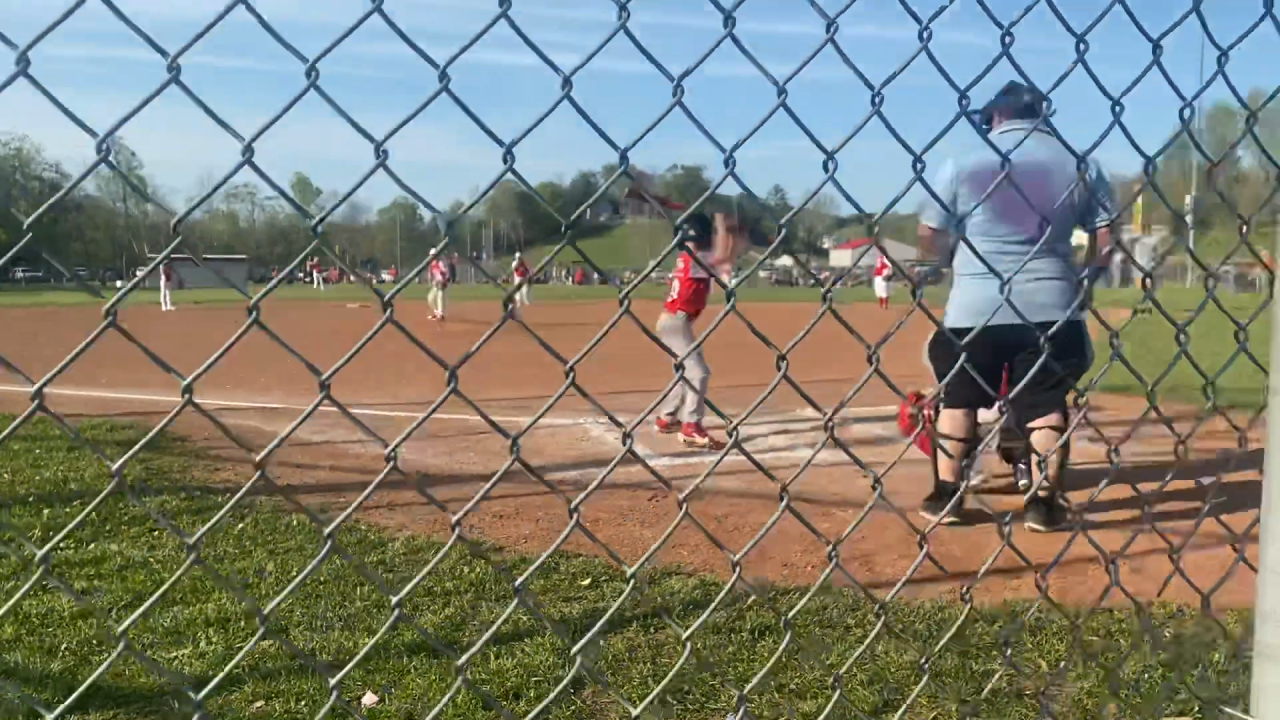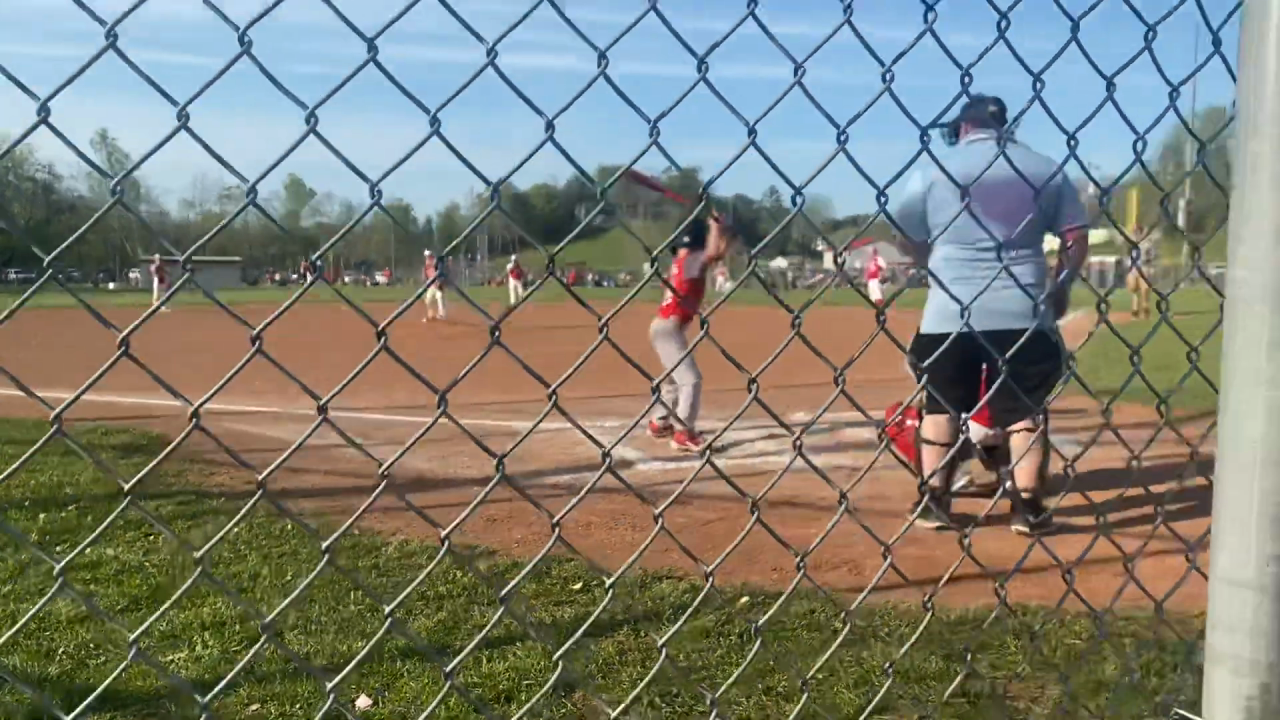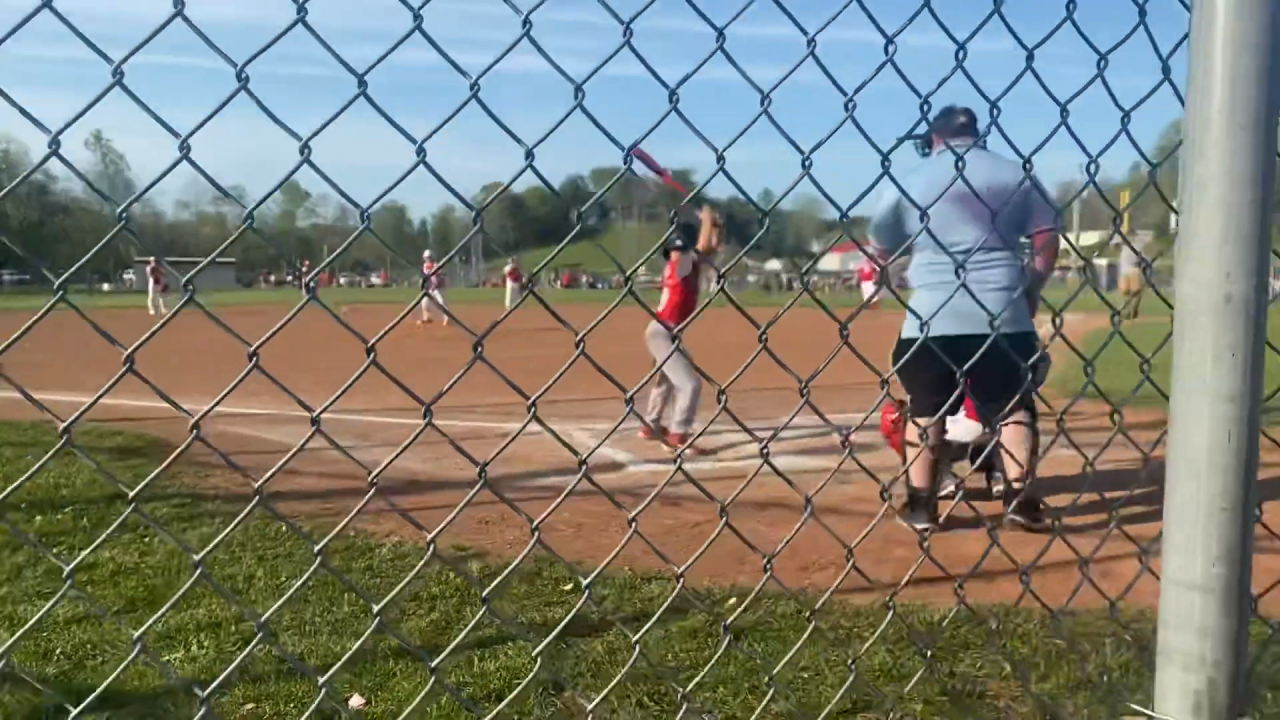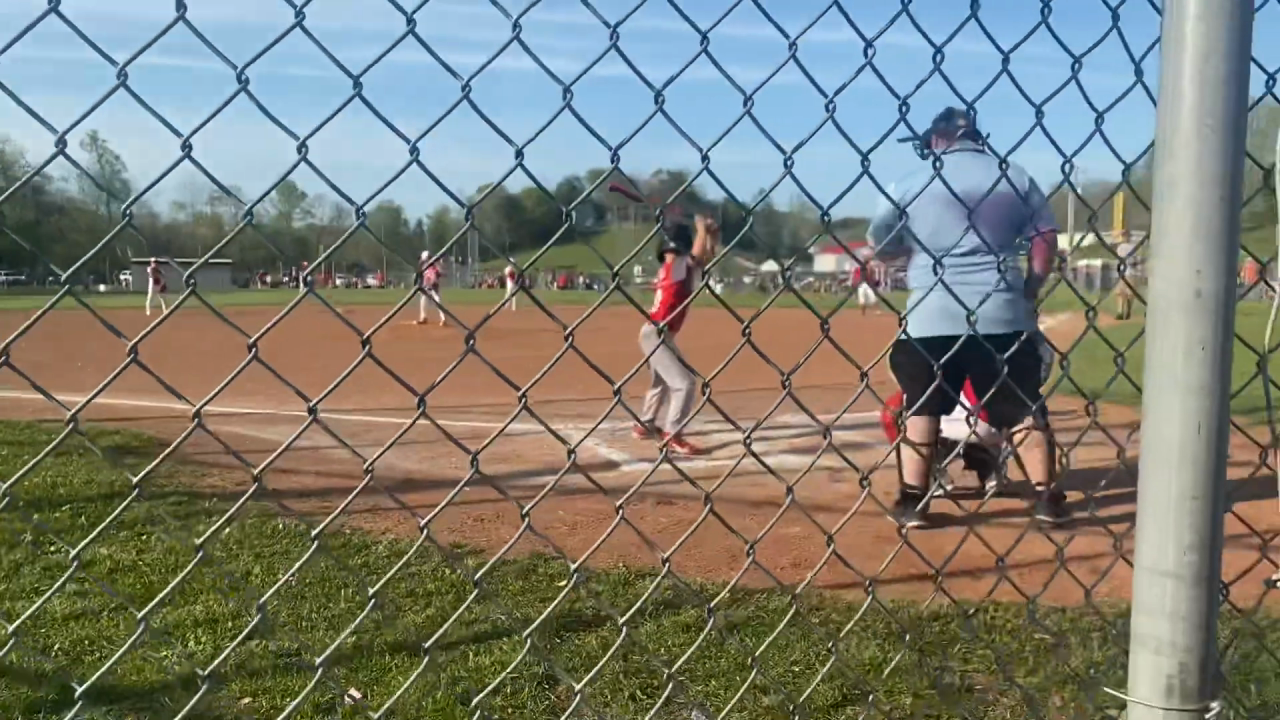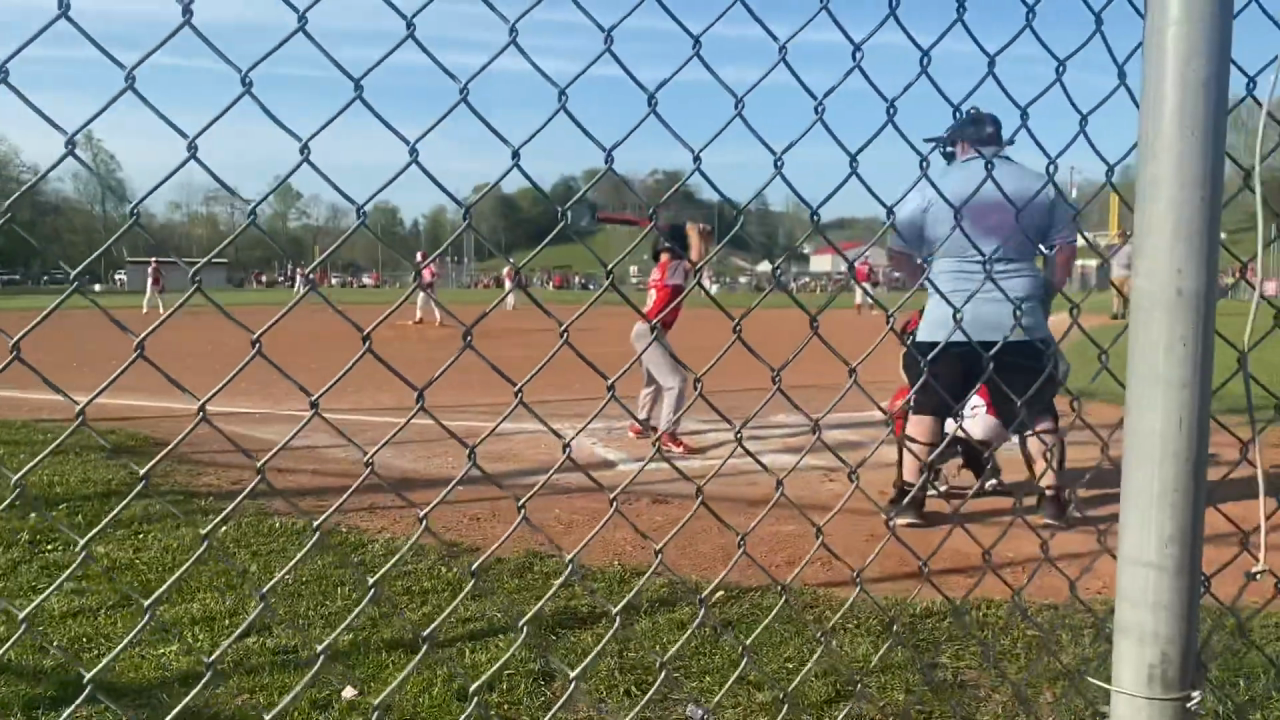
dt=0.2s
person 1, frame 1
left shoulder: (964, 163)
right shoulder: (1078, 164)
left elbow: (930, 237)
right elbow: (1105, 236)
right wrist: (1082, 283)
left hip: (975, 306)
right hip: (1050, 305)
left knee: (958, 399)
right knee: (1046, 404)
left ankle: (946, 496)
right ankle: (1043, 501)
person 1, frame 2
left shoulder: (933, 174)
right shoulder: (1046, 169)
left elbow: (909, 245)
right elbow: (1075, 239)
right wrist: (1060, 289)
left hip: (950, 313)
right hip: (1024, 311)
left knee: (941, 406)
right knee: (1027, 410)
left ankle: (935, 501)
right ankle: (1029, 504)
person 1, frame 3
left shoulder: (909, 183)
right shoulder: (1017, 175)
left elbow: (880, 251)
right elbow: (1047, 240)
right wrist: (1031, 290)
left hip: (934, 317)
right hip: (1004, 315)
left knee: (926, 409)
right knee: (1014, 405)
left ankle: (921, 503)
right ankle: (1022, 496)
person 1, frame 4
left shoulder: (910, 185)
right shoulder: (1016, 178)
left elbow: (879, 250)
right elbow: (1044, 243)
right wrist: (1029, 292)
left hip: (932, 318)
right hip: (1002, 315)
left knee: (922, 407)
right knee: (1022, 405)
left ankle: (912, 500)
right ankle: (1046, 495)
person 1, frame 5
left shoulder: (933, 189)
right shoulder: (1039, 187)
left elbow: (900, 258)
right elbow: (1063, 254)
right wrist: (1042, 298)
left hip: (948, 321)
right hip: (1019, 321)
left knee: (926, 407)
right knee: (1036, 410)
left ankle: (908, 498)
right ankle: (1051, 498)
person 2, frame 1
left shoulder: (687, 259)
right shoulder: (694, 259)
left elbow: (728, 254)
right elbow: (722, 256)
left wrist: (729, 232)
right wrist: (721, 227)
left hip: (672, 322)
right hip: (676, 323)
left knee: (685, 373)
right knee: (697, 373)
left ankle: (666, 419)
right ankle: (691, 427)
person 2, frame 2
left shoulder: (685, 263)
right shoulder: (689, 262)
left elbow: (719, 253)
right elbow: (714, 253)
left wrist: (724, 233)
right wrist: (714, 225)
left hip: (667, 327)
right hip: (668, 329)
left knee: (676, 378)
right knee: (690, 379)
left ankle: (659, 424)
right ankle: (683, 434)
person 2, frame 3
left shoulder: (676, 265)
right shoulder: (682, 263)
left elbow: (711, 249)
right elbow: (704, 246)
left wrist: (716, 227)
right wrist: (707, 219)
left hip: (661, 331)
right hip: (663, 332)
left knee: (666, 381)
right knee: (690, 383)
left ankle: (651, 425)
right ankle: (677, 436)
person 2, frame 4
left shoulder: (670, 268)
right shoulder: (676, 266)
left elbow: (703, 256)
right elbow: (699, 254)
left wrist: (710, 234)
right wrist: (701, 227)
left hip: (655, 333)
right hip: (657, 334)
left knee: (661, 382)
right knee: (684, 383)
left ankle: (645, 426)
right ankle: (672, 437)
person 2, frame 5
left shoulder: (661, 268)
right shoulder: (672, 267)
left elbow: (693, 261)
right elbow: (696, 260)
left wrist: (702, 238)
right wrist: (694, 233)
left hip: (646, 331)
right hip: (649, 332)
left knee: (654, 381)
right knee: (675, 381)
left ankle: (640, 425)
right ankle: (666, 436)
